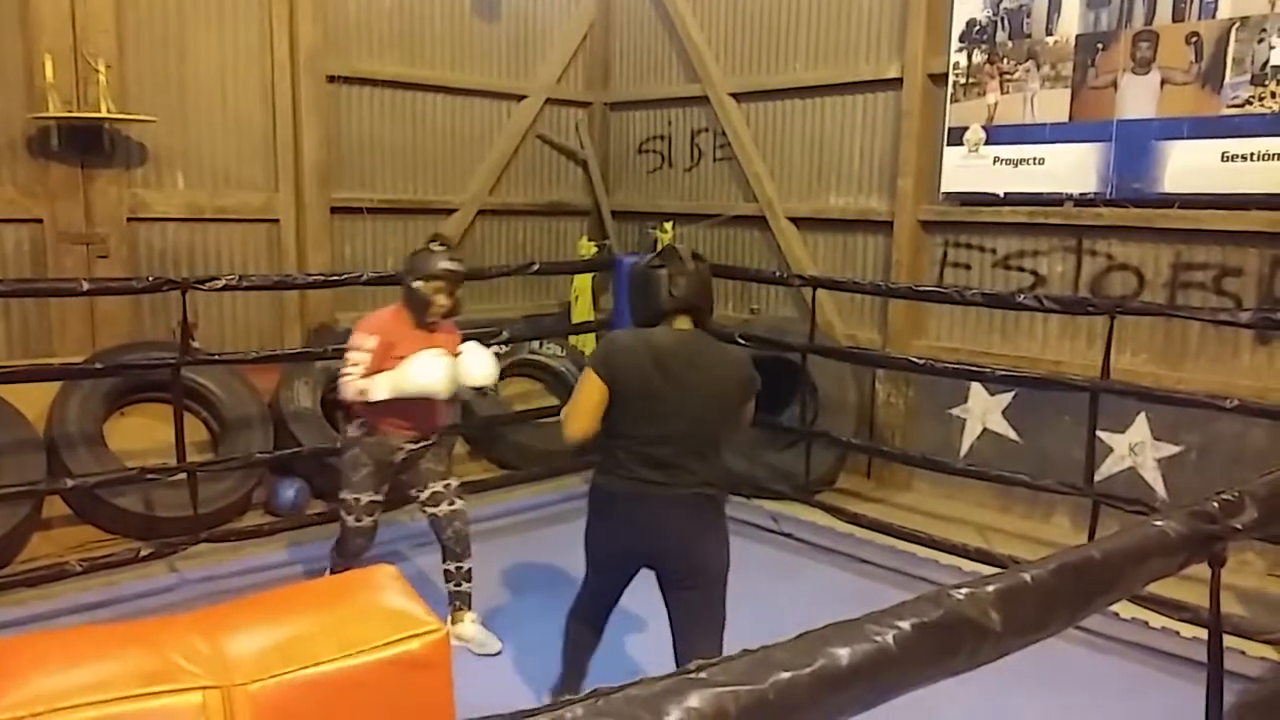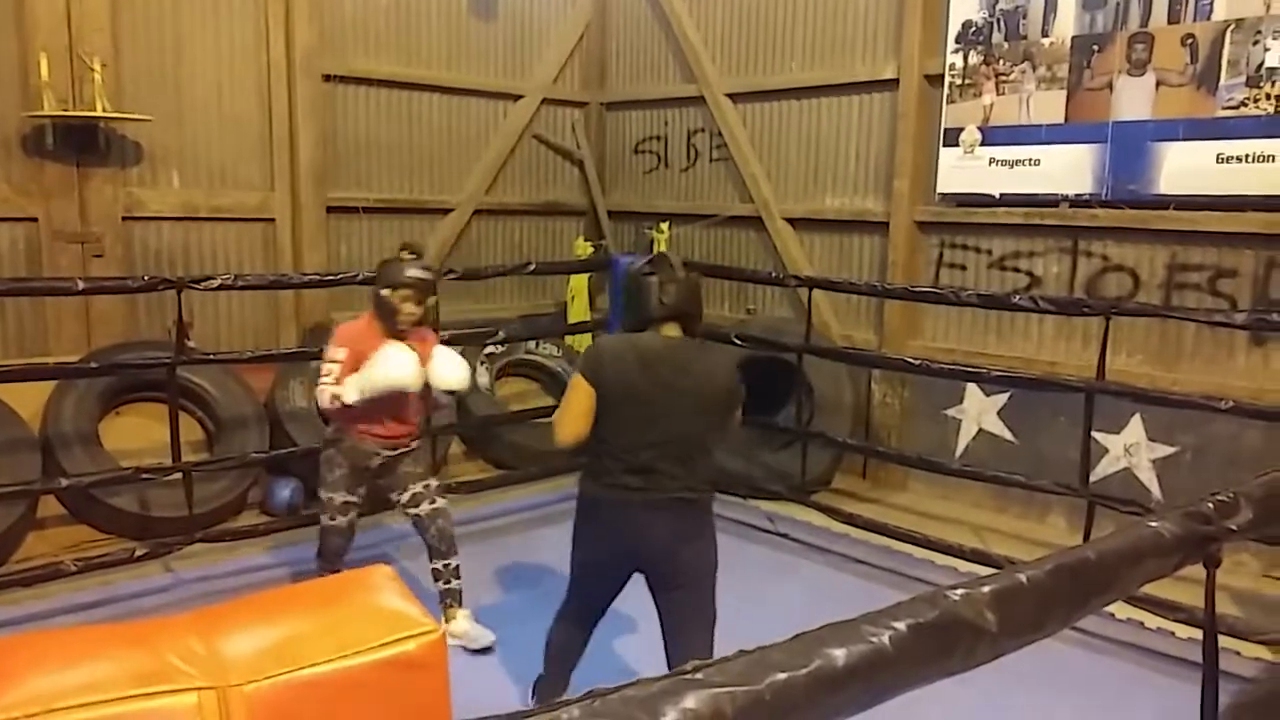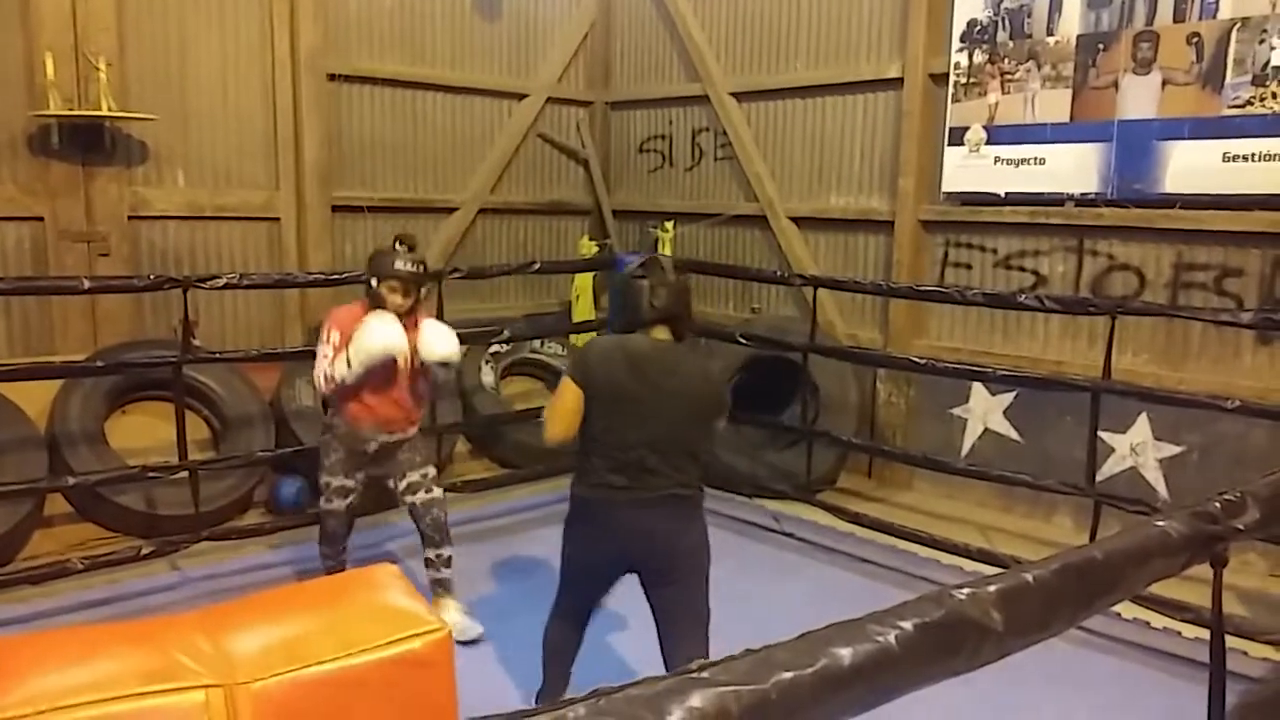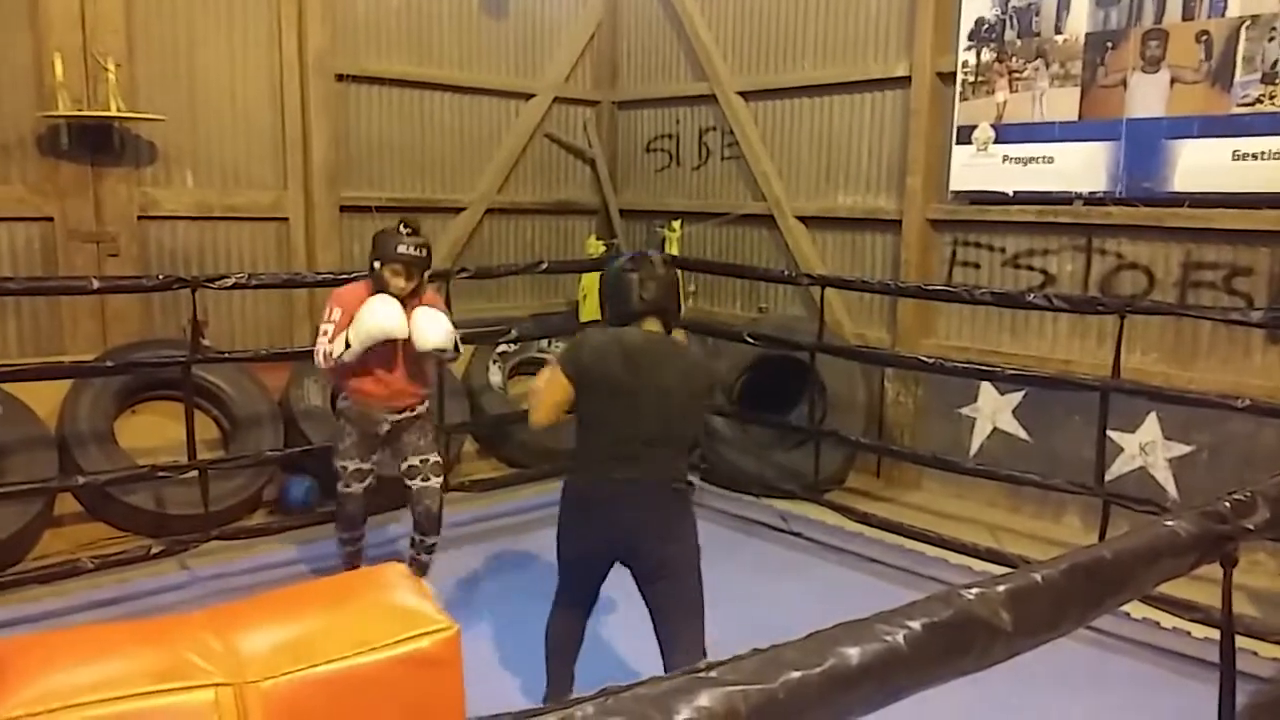
dt=0.1s
person 1, frame 1
left shoulder: (617, 350)
right shoulder: (734, 364)
left elbow: (574, 429)
right elbow: (740, 421)
left hip: (618, 511)
right hip: (694, 520)
left knee: (593, 603)
right knee: (701, 656)
left ankle: (566, 696)
person 1, frame 2
left shoulder: (607, 355)
right shoulder: (720, 371)
left elbow: (566, 434)
right elbow: (727, 428)
left hip: (607, 516)
right hip: (683, 527)
left knee: (578, 612)
right knee: (692, 655)
left ankle: (548, 698)
person 1, frame 3
left shoulder: (596, 357)
right shoulder: (706, 375)
left elbow: (555, 432)
left hip: (598, 516)
right hip: (674, 524)
left knee: (570, 610)
right knee: (688, 654)
left ankle: (550, 703)
person 1, frame 4
left shoulder: (589, 347)
right shoulder: (695, 366)
left elbow: (540, 416)
left wrist: (557, 375)
left hip: (590, 504)
right hip: (663, 511)
left knee: (570, 603)
right knee: (684, 644)
left ankle: (556, 702)
person 2, frame 1
left shoulder: (447, 332)
right shoulder: (378, 325)
right elbow: (348, 388)
left wrist: (467, 376)
right wrist: (395, 382)
left hip: (425, 444)
right hip: (372, 440)
left knee: (455, 527)
right knee: (355, 538)
left ankle: (462, 620)
person 2, frame 2
left shoulder: (425, 339)
right shoulder: (350, 335)
left elbow: (426, 399)
right elbow: (325, 398)
left wrist: (442, 382)
right wrist: (367, 382)
left hip: (405, 449)
right hip: (350, 447)
left knee: (439, 527)
right knee: (334, 539)
left ankle: (455, 618)
person 2, frame 3
left shoulder: (421, 323)
right shoulder: (344, 319)
left elbow: (424, 383)
right elbow: (324, 381)
left wrist: (439, 358)
right wrist: (360, 356)
left hip: (403, 437)
right hip: (349, 433)
left knee: (433, 515)
right knee: (334, 523)
left ankle: (445, 606)
person 2, frame 4
left shoulder: (429, 301)
right shoulder: (347, 298)
left elbow: (450, 344)
right elbow: (323, 356)
left wrist: (440, 340)
right wrist: (358, 336)
left hip: (412, 415)
right hip: (359, 414)
left knee: (428, 502)
right knee: (351, 505)
